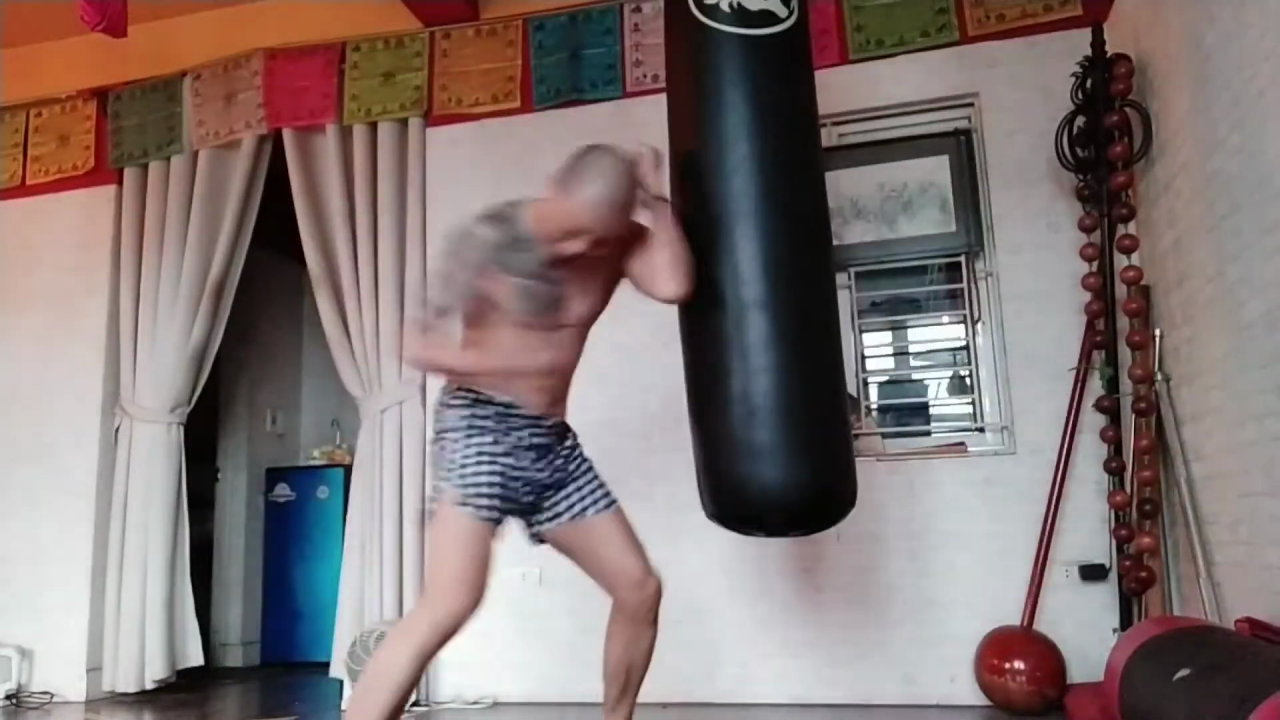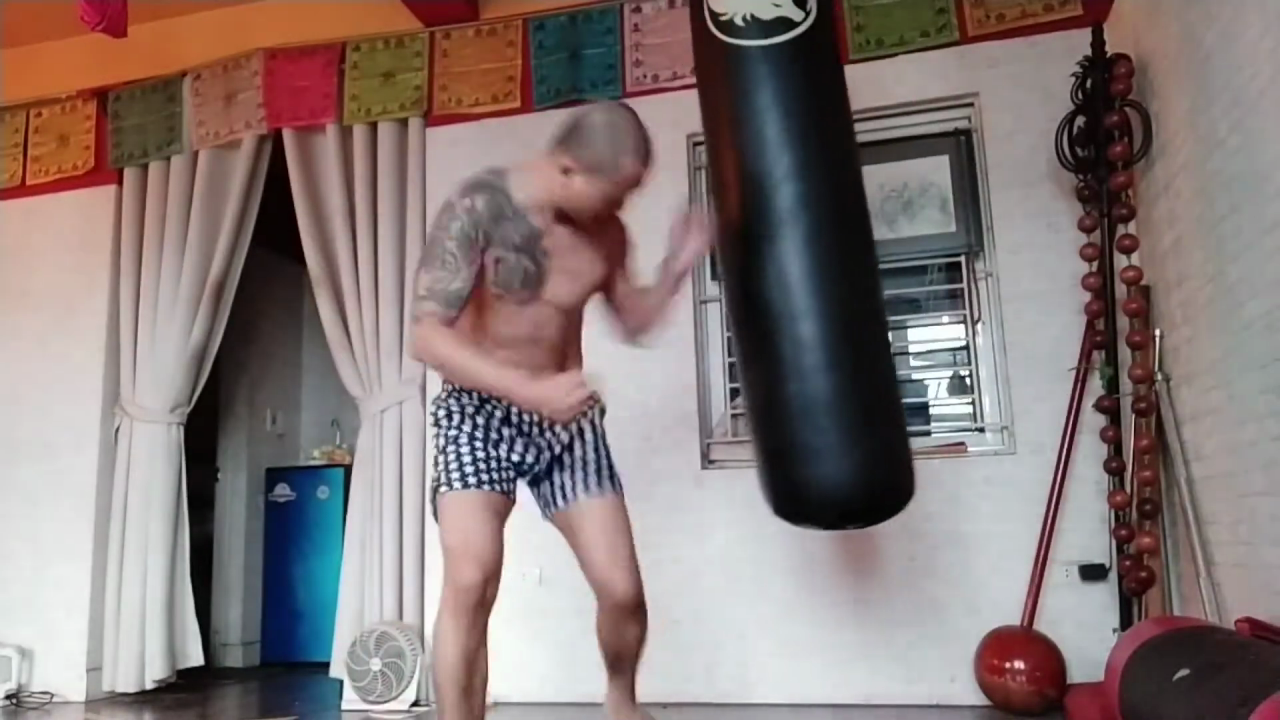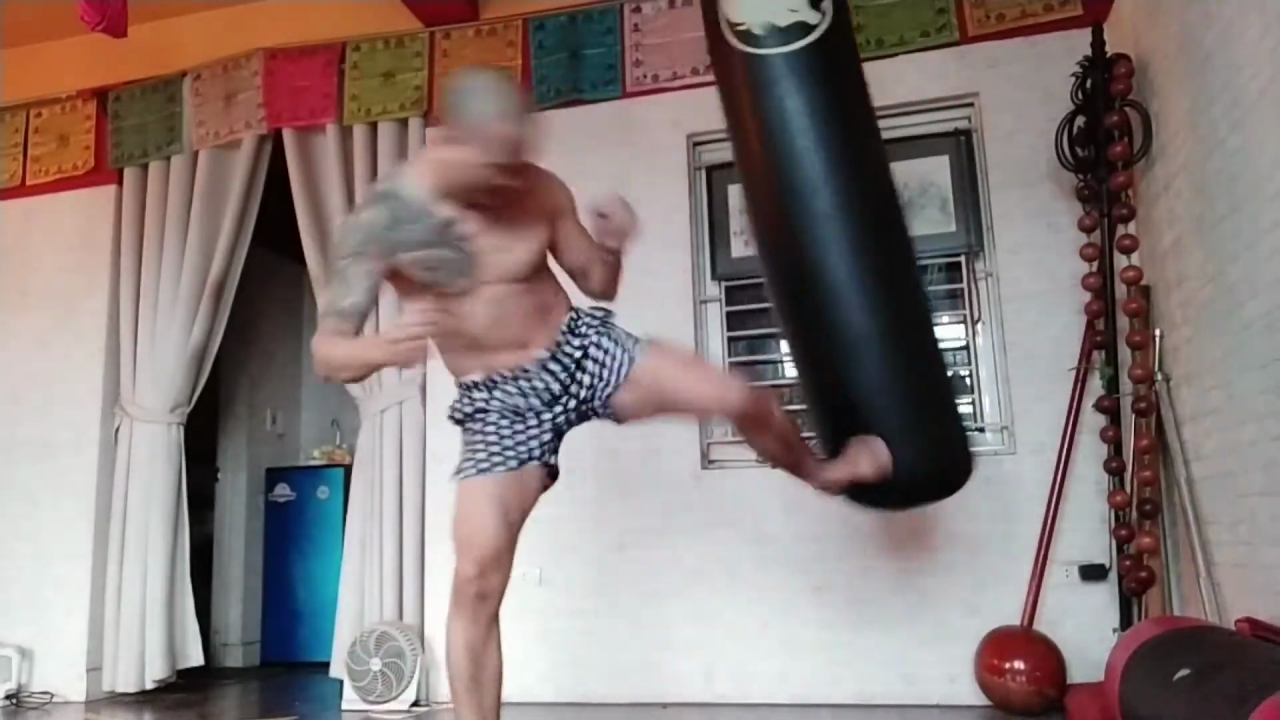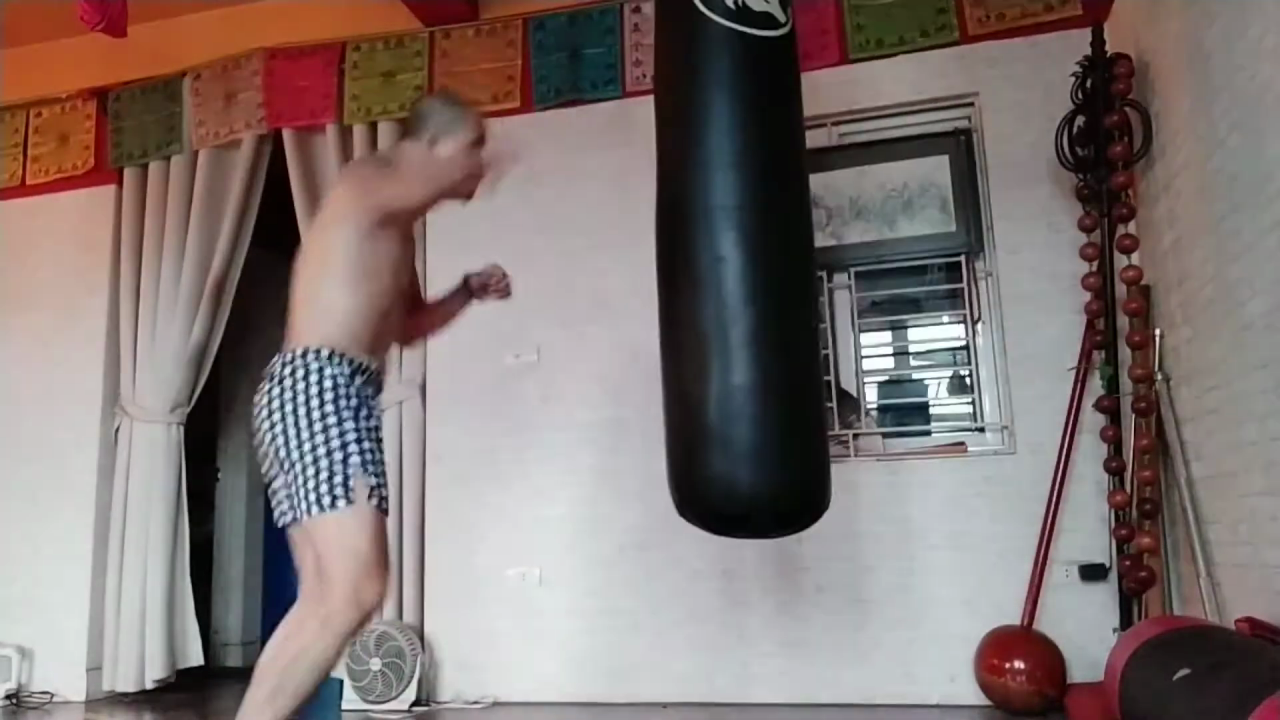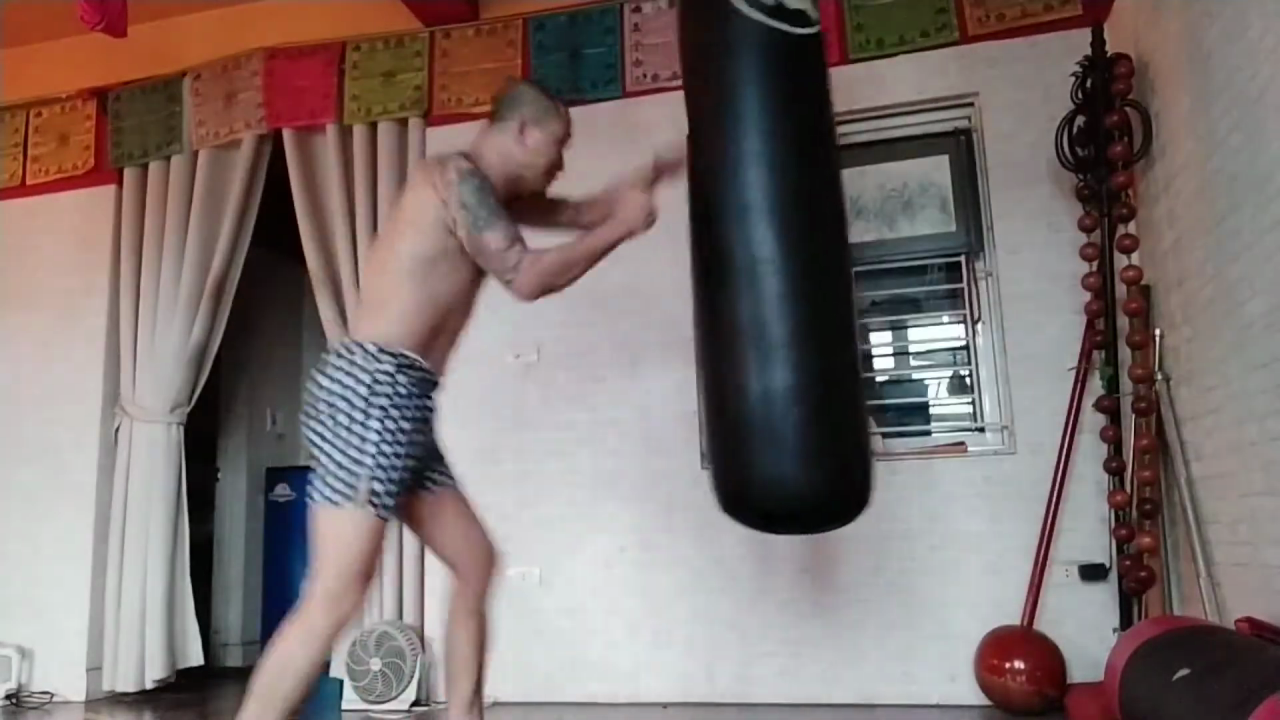
dt=0.3s
person 1, frame 1
left shoulder: (622, 242)
right shoulder: (491, 235)
left elbow: (676, 286)
right elbow: (423, 348)
left wrist: (654, 200)
right wrist: (521, 362)
left hip: (550, 443)
right hip: (481, 430)
left knee: (640, 588)
right knee: (449, 604)
person 1, frame 2
left shoulder: (604, 229)
right shoulder: (477, 205)
left elbow: (634, 322)
right elbow: (426, 336)
left wrist: (678, 264)
right wrist: (525, 387)
left hip: (564, 417)
right hip: (477, 412)
left knee: (621, 590)
right knee: (470, 579)
person 1, frame 3
left shoulder: (536, 190)
right shoulder: (381, 220)
left elbow: (595, 283)
right elbow: (330, 354)
left wrist: (609, 247)
right wrist: (389, 344)
left hip: (580, 353)
right hip: (497, 401)
left knee: (731, 397)
right knee: (477, 581)
left ankle: (816, 471)
person 1, frame 4
left shoulder: (396, 243)
right shoulder: (369, 188)
left elbow: (407, 328)
right elbow: (384, 197)
left wrist: (469, 291)
right wrist: (466, 162)
left hip: (337, 399)
right hip: (320, 393)
left knee: (338, 593)
right knee: (355, 592)
person 1, frame 5
left shoulder: (489, 195)
right shoulder: (459, 178)
left elbow: (579, 214)
right elbow: (527, 279)
left wrist: (654, 174)
right wrist: (622, 227)
left hip: (402, 402)
right hip: (371, 389)
left knee: (477, 563)
right knee: (336, 597)
